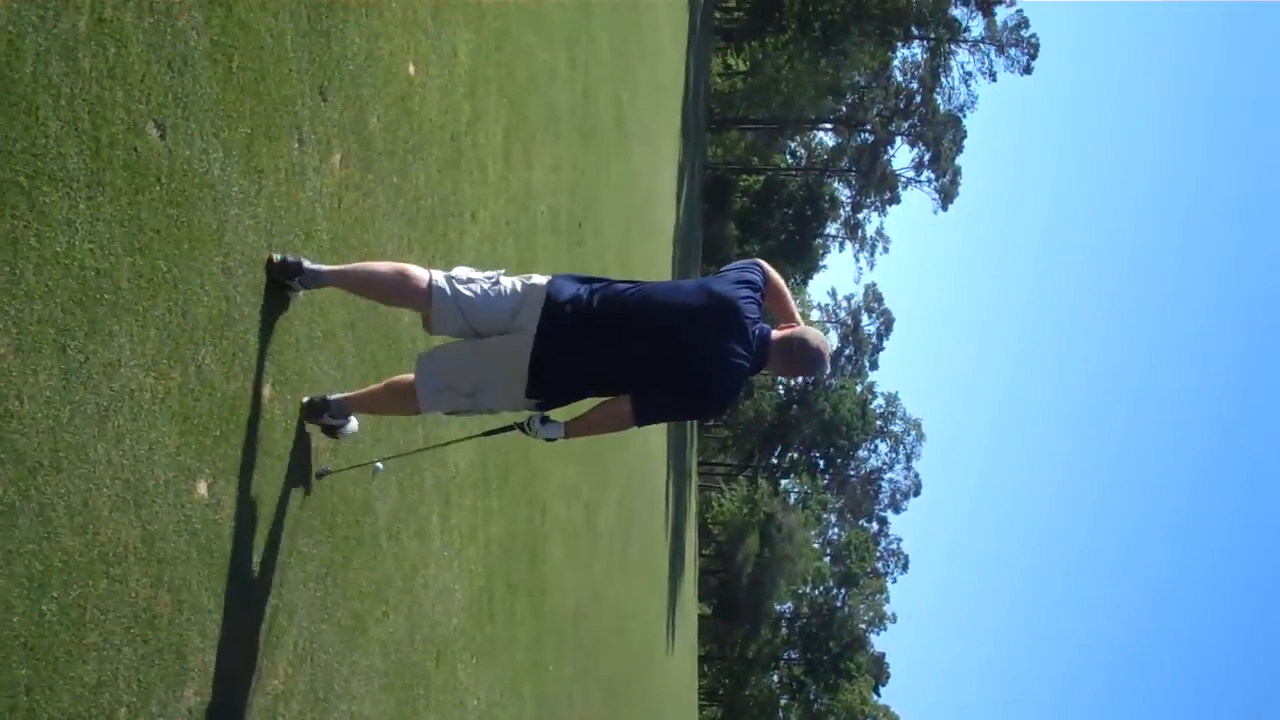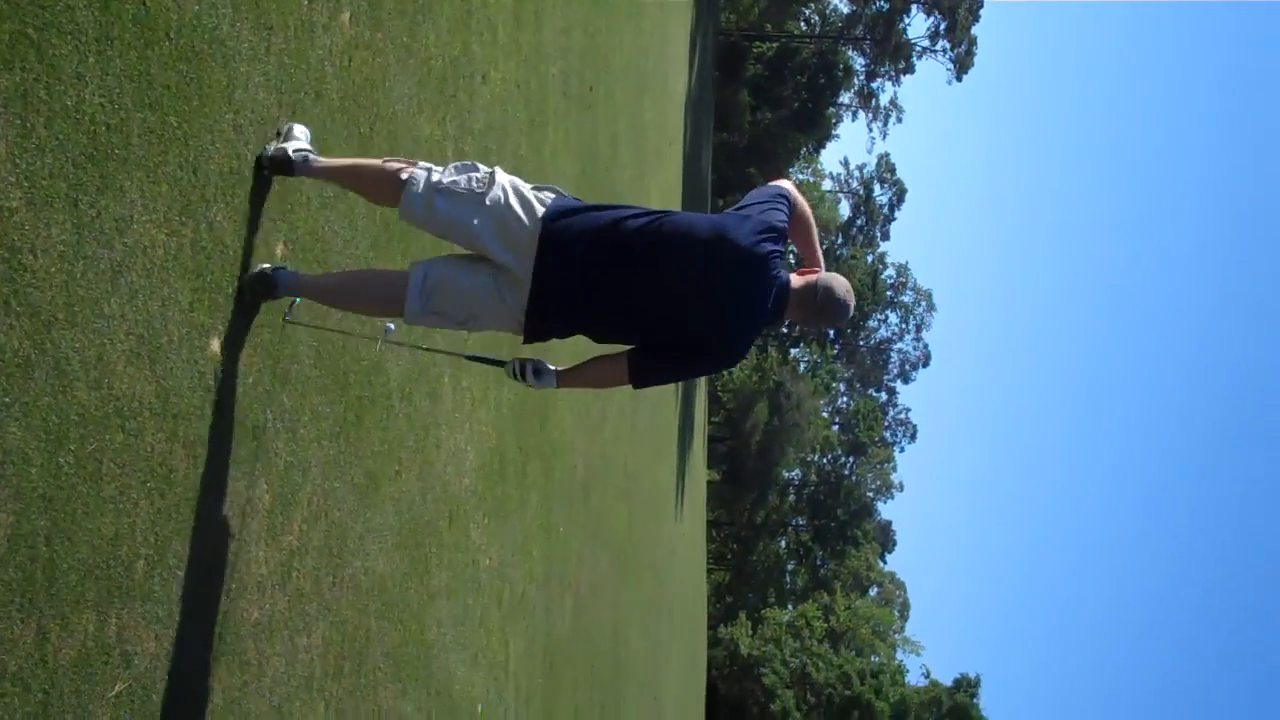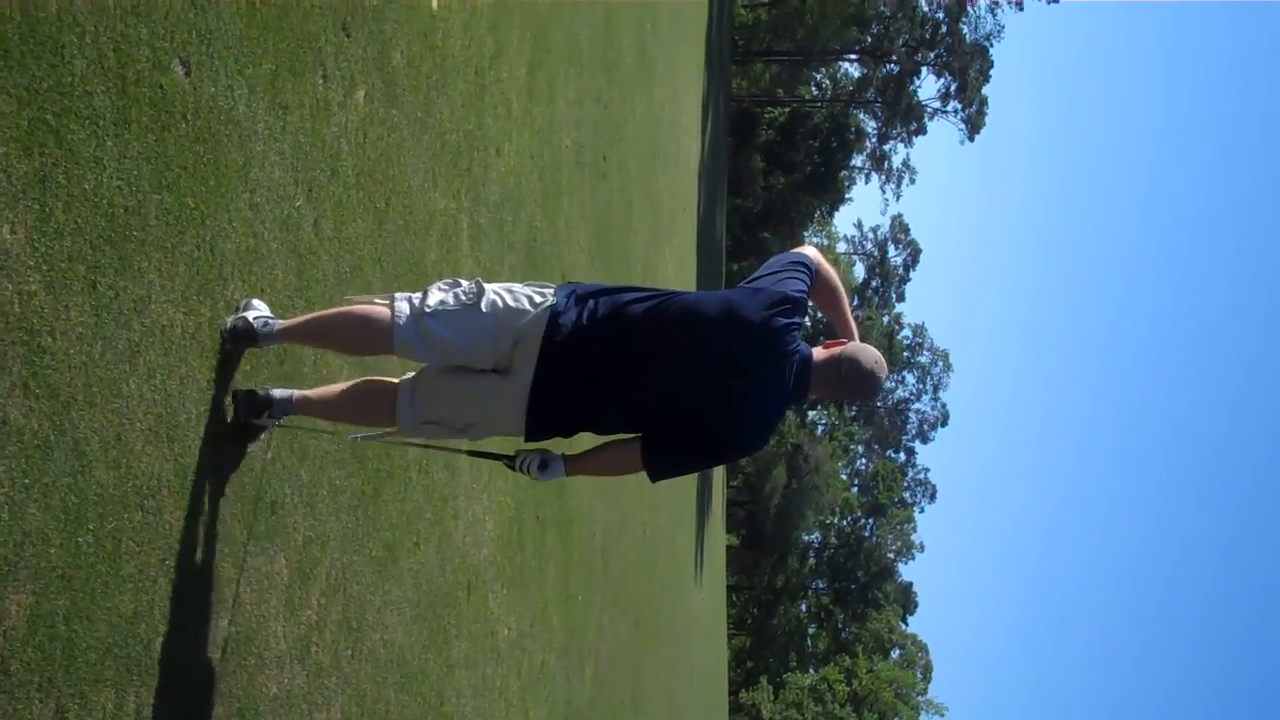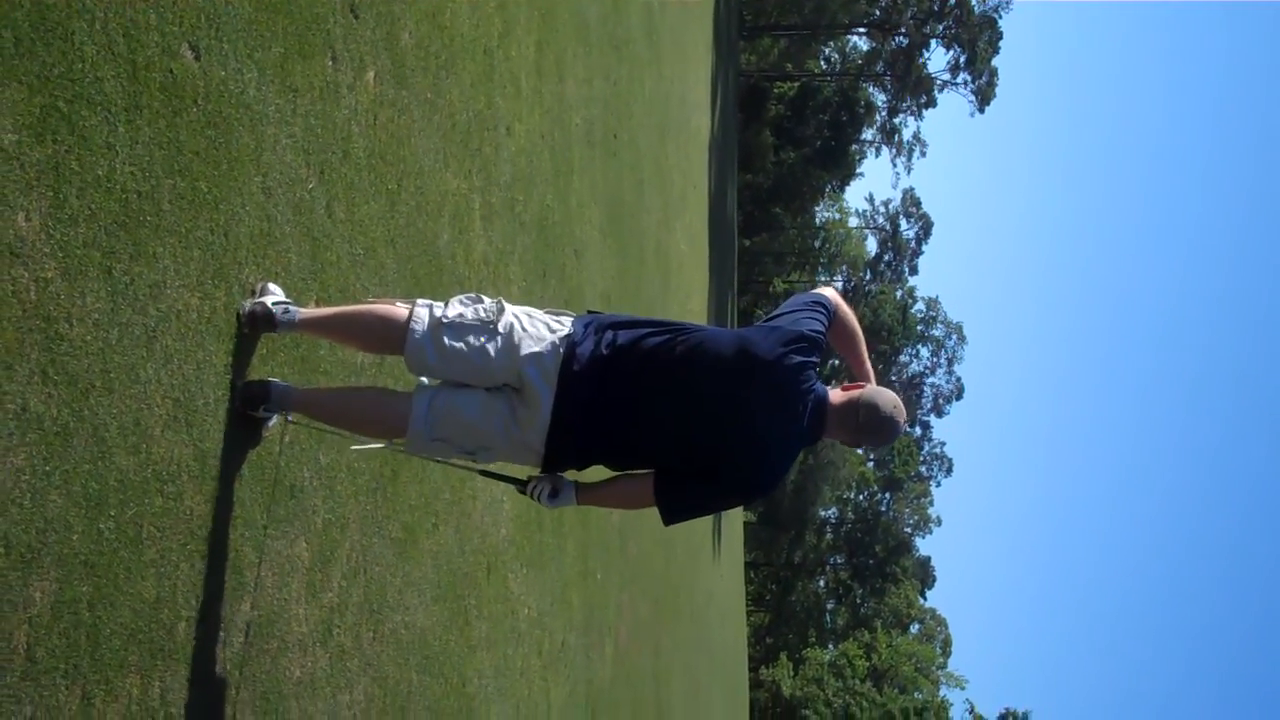
dt=1s
person 1, frame 1
left shoulder: (739, 291)
right shoulder: (718, 388)
left elbow: (766, 268)
right elbow: (631, 408)
left wrist: (796, 321)
right wrist: (561, 430)
left hip: (552, 298)
right hip: (544, 373)
left knee: (428, 289)
right knee: (430, 385)
left ankle: (314, 273)
person 1, frame 2
left shoulder: (761, 230)
right shoulder: (729, 342)
left elbow: (785, 187)
right elbow: (633, 367)
left wrist: (815, 261)
right wrist: (557, 378)
left hip: (553, 222)
right hip: (542, 302)
left knee: (426, 188)
right knee: (415, 294)
left ankle: (307, 160)
right ankle: (295, 283)
person 1, frame 3
left shoulder: (778, 304)
right shoulder: (748, 427)
left elbow: (810, 255)
right elbow: (645, 453)
left wrist: (851, 338)
right wrist: (565, 466)
left hip: (555, 315)
right hip: (546, 404)
left knee: (405, 321)
right knee: (409, 404)
left ankle: (270, 327)
right ankle: (289, 402)
person 1, frame 4
left shoulder: (795, 343)
right shoulder: (762, 470)
left elbow: (828, 296)
right elbow: (658, 489)
left wrist: (868, 380)
right wrist: (574, 494)
left hip: (569, 343)
right hip: (559, 432)
left knee: (422, 327)
right knee: (416, 417)
left ankle: (290, 315)
right ankle: (287, 396)
